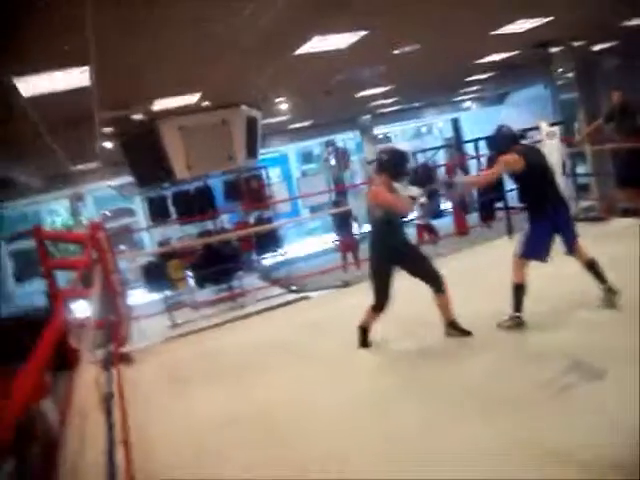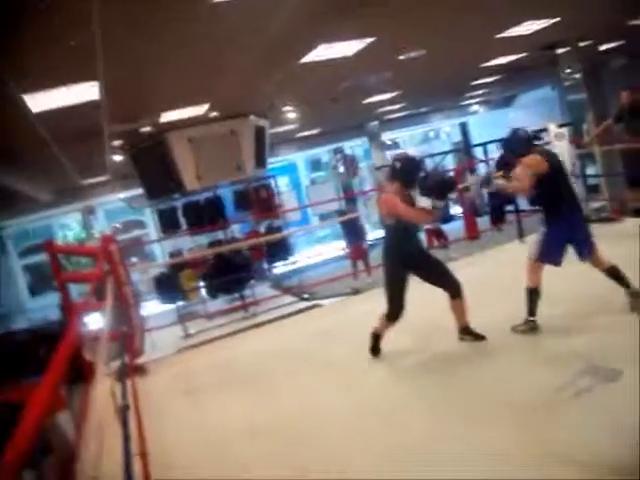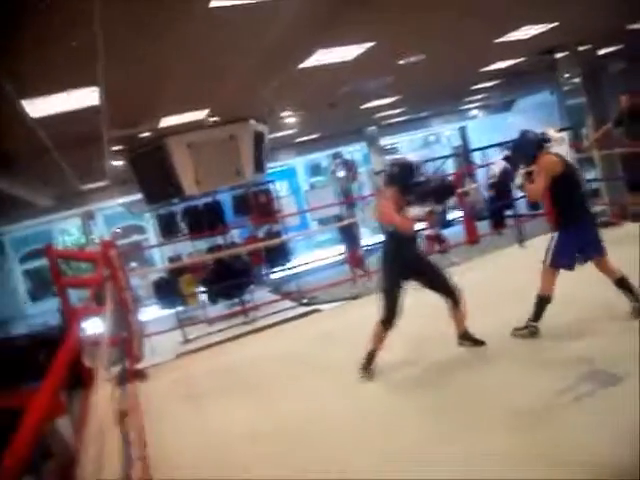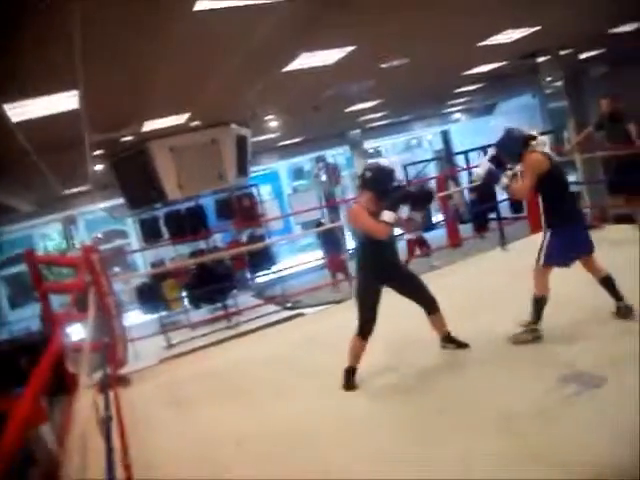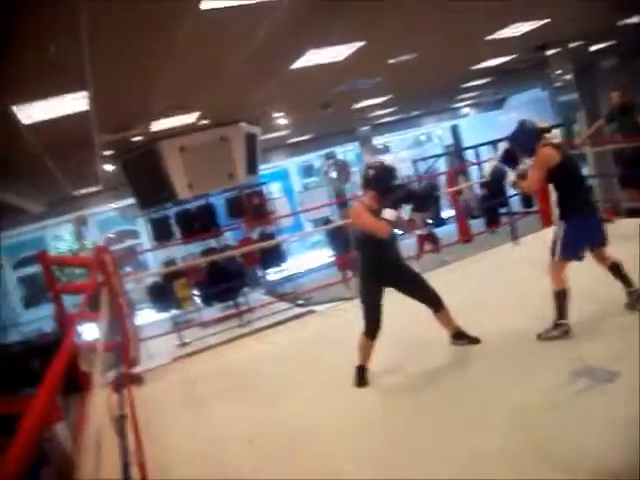
dt=0.1s
person 1, frame 1
left shoulder: (390, 188)
right shoulder: (376, 191)
left elbow: (406, 207)
right elbow: (407, 207)
right wrist: (416, 186)
left hip: (400, 246)
right hip: (382, 252)
left knee: (436, 281)
right knee: (381, 302)
left ankle: (450, 325)
right ankle: (364, 328)
person 1, frame 2
left shoulder: (405, 196)
right shoulder: (388, 199)
left elbow: (428, 216)
right elbow: (420, 219)
left hip: (415, 252)
right hip: (396, 259)
left knee: (454, 287)
right knee: (395, 311)
left ankle: (464, 330)
right ankle: (377, 334)
person 1, frame 3
left shoulder: (403, 200)
right shoulder: (384, 204)
right elbow: (407, 227)
left hip: (415, 259)
right hip: (394, 264)
left knee: (453, 293)
right knee: (390, 316)
left ankle: (463, 335)
right ankle: (369, 358)
person 1, frame 4
left shoulder: (381, 206)
right shoulder: (356, 210)
right elbow: (382, 233)
right wrist: (391, 207)
left hip: (391, 266)
right hip: (369, 273)
left knee: (429, 302)
right knee: (366, 325)
left ankle: (446, 338)
right ankle: (350, 371)
person 1, frame 5
left shoulder: (382, 205)
right shoulder: (358, 208)
right elbow: (382, 231)
right wrist: (392, 206)
left hip: (393, 265)
right hip: (371, 274)
left knee: (433, 299)
right knee: (372, 326)
left ankle: (457, 334)
right ankle: (361, 369)
person 2, frame 1
left shoulder: (509, 159)
right shoulder: (534, 151)
left elbow: (483, 180)
left wrist: (458, 180)
right wrist: (498, 170)
left hip: (541, 216)
right hip: (558, 209)
left knee: (519, 264)
right knee: (576, 249)
left ankle: (516, 315)
right ankle: (606, 288)
person 2, frame 2
left shoulder: (531, 161)
right shoulder: (547, 155)
left elbow: (522, 188)
left wrist: (499, 183)
right wrist: (517, 173)
left hip: (557, 221)
right hip: (573, 215)
left knee: (534, 267)
right knee: (594, 258)
left ankle: (531, 319)
person 2, frame 3
left shoulder: (547, 161)
right shoulder: (553, 159)
left elbow: (536, 195)
right elbow: (546, 189)
left wrist: (518, 179)
right wrist: (526, 176)
left hip: (568, 226)
right hip: (584, 220)
left knee: (548, 273)
right knee: (603, 264)
left ankle: (533, 323)
person 2, frame 4
left shoulder: (532, 159)
right shoulder: (539, 157)
left elbow: (522, 193)
right elbow: (529, 185)
left wrist: (502, 180)
right wrist: (510, 175)
left hip: (559, 223)
right hip: (573, 217)
left knee: (541, 273)
right knee: (589, 262)
left ankle: (534, 326)
right ankle: (621, 303)
person 2, frame 5
left shoulder: (545, 152)
right shoulder: (549, 151)
left elbow: (532, 188)
right elbow: (541, 178)
left wrist: (511, 177)
right wrist: (522, 170)
left hip: (574, 214)
right hip: (586, 210)
left knee: (557, 267)
right knee: (600, 253)
left ankle: (561, 323)
